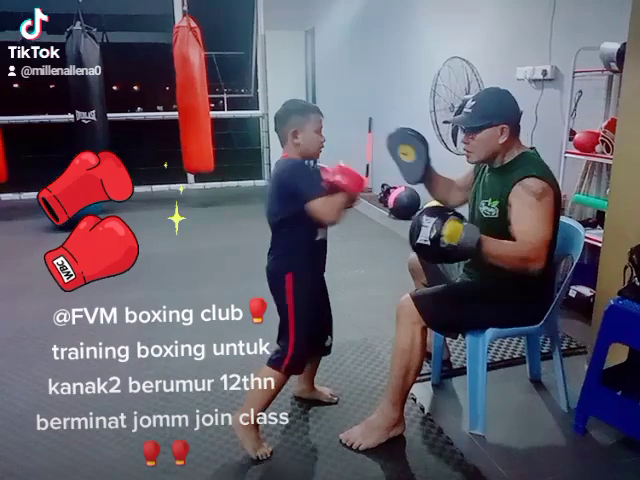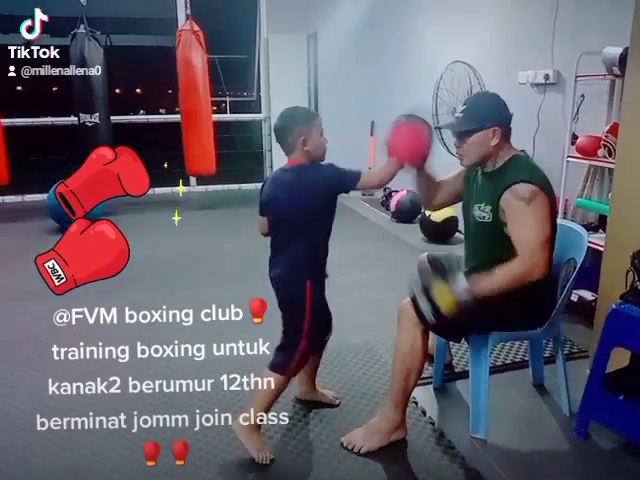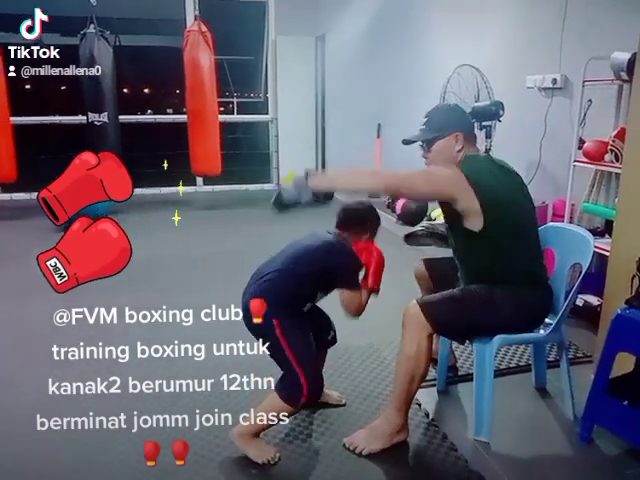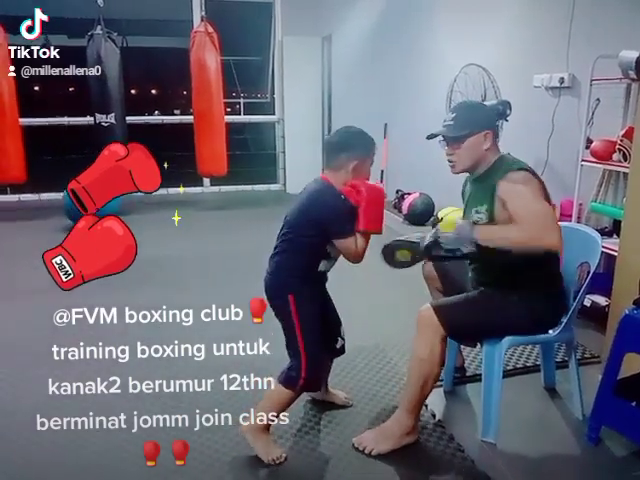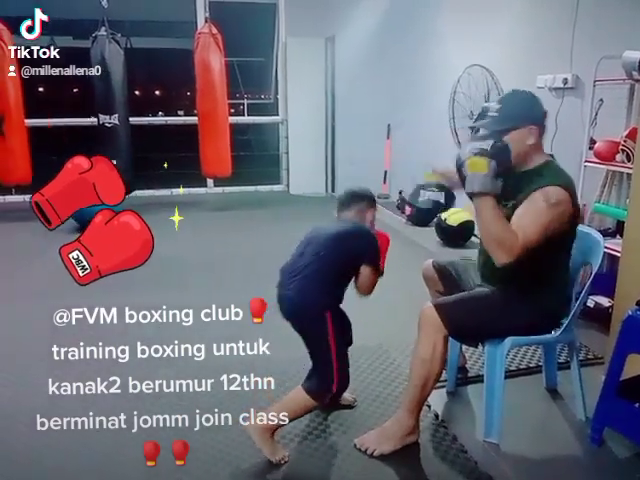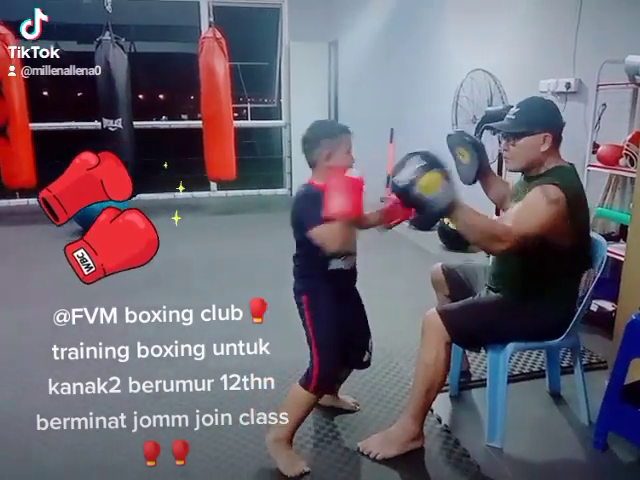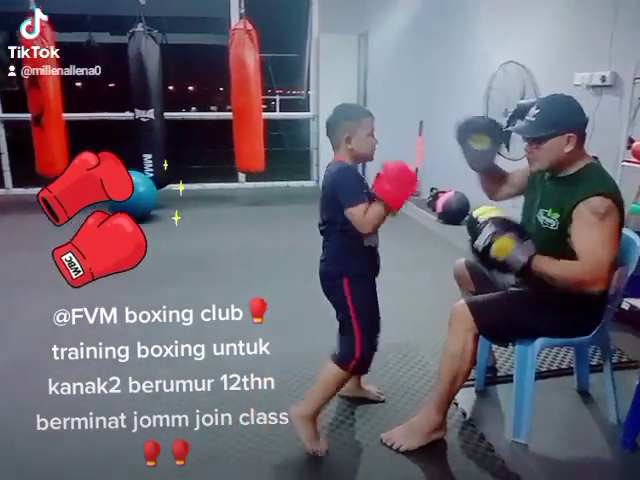
dt=0.5s
person 1, frame 1
left shoulder: (531, 183)
right shoulder: (489, 164)
left elbow: (533, 258)
right elbow: (454, 196)
left wrist: (472, 242)
right wrist: (423, 171)
left hip: (517, 295)
right hip: (484, 274)
left knee: (410, 308)
right knee: (419, 261)
left ankle: (390, 417)
right ankle: (433, 341)
person 1, frame 2
left shoulder: (521, 188)
right shoulder: (479, 169)
left elbow: (533, 266)
right elbow: (435, 199)
left wrist: (467, 292)
right wrist: (419, 166)
left hip: (517, 301)
right hip: (489, 283)
left knee: (412, 311)
right knee: (427, 265)
left ankle: (391, 421)
right ankle: (439, 345)
person 1, frame 3
left shoulder: (457, 176)
right shoulder: (490, 170)
left elbow: (382, 182)
left wrist: (310, 181)
right wrist: (446, 231)
left hip: (518, 301)
right hip: (506, 283)
left knee: (416, 315)
left ankle: (395, 424)
right ankle: (432, 352)
person 1, frame 4
left shoulder: (513, 180)
right shoulder: (475, 177)
left elbow: (550, 238)
right elbow: (460, 227)
left wrist: (474, 233)
left hip: (532, 301)
right hip: (492, 280)
left knee: (430, 318)
right knee: (435, 269)
left ankle: (404, 425)
right ankle: (450, 353)
person 1, frame 5
left shoulder: (551, 191)
right shoulder: (503, 161)
left elbow: (504, 251)
right elbow: (457, 175)
left wrist: (482, 193)
left hip: (532, 301)
right hip: (496, 279)
left knee: (433, 317)
right knee: (433, 271)
left ankle: (405, 424)
right ankle: (451, 353)
person 1, frame 6
left shoulder: (554, 192)
right shoulder: (539, 174)
left elbow: (499, 238)
right elbow: (510, 202)
right wrist: (479, 169)
left hip: (538, 307)
right hip: (511, 283)
left knee: (436, 322)
right knee: (442, 275)
left ankle: (410, 430)
right ankle: (456, 360)
person 1, frame 7
left shoulder: (595, 198)
right shoulder: (545, 167)
left elbow: (594, 279)
right elbow: (499, 189)
left wrist: (527, 259)
right wrist: (484, 162)
left hip: (569, 304)
right hip: (534, 280)
left knee: (463, 314)
right knee: (465, 269)
left ankle: (432, 420)
right ankle: (481, 354)
person 2, frame 1
left shoulder: (290, 170)
right shoulder: (299, 172)
right elbow: (328, 214)
left wrist: (332, 190)
right wrist: (346, 190)
left hip: (305, 267)
right hip: (294, 270)
left knee: (319, 330)
right knee: (292, 347)
left ankle: (306, 386)
right ankle: (246, 419)
person 2, frame 2
left shoulder: (274, 180)
right shoulder: (321, 175)
left elbow: (264, 227)
right elbow: (375, 179)
right wrist: (401, 156)
left hip: (286, 269)
right hip: (301, 275)
left knee: (319, 328)
right knee: (295, 350)
left ankle: (307, 388)
right ankle: (249, 422)
person 2, frame 3
left shoulder: (324, 241)
right shoulder: (344, 255)
right elbow: (353, 308)
left wrist: (359, 270)
right wrist: (370, 281)
left hip: (264, 298)
right hip: (267, 308)
left knee: (323, 332)
right knee: (303, 384)
left ankle: (316, 391)
right ankle: (245, 433)
person 2, frame 4
left shoulder: (324, 190)
right shoulder: (331, 202)
left elbow: (337, 241)
right elbow: (355, 254)
left wrist: (362, 207)
right wrist: (368, 214)
left hip: (306, 278)
right hip: (290, 285)
left knee: (332, 338)
right knee: (305, 366)
left ankle: (320, 390)
right ankle: (257, 426)
person 2, frame 5
left shoulder: (326, 229)
right shoulder: (365, 236)
right elbow: (364, 287)
right wrist: (376, 261)
left hip: (289, 292)
right hip: (310, 301)
left knee: (342, 332)
right knee: (331, 380)
left ankle: (329, 394)
right ankle: (264, 425)
person 2, frame 6
left shoulder: (339, 191)
right shoulder: (307, 199)
left elbow: (363, 221)
right elbow: (328, 242)
left wrist: (396, 209)
right wrist: (340, 209)
left hip: (344, 286)
right hip: (316, 292)
left knee: (357, 345)
right knee: (323, 366)
left ankle: (330, 395)
right ankle: (279, 438)
person 2, frame 7
left shoulder: (339, 172)
right shoulder: (346, 176)
right elbow: (365, 224)
left wrist: (381, 197)
right wrist: (388, 197)
left hip: (347, 267)
right hip: (347, 272)
left knee: (364, 332)
right knee: (357, 344)
left ankle: (353, 385)
right ankle: (306, 412)
